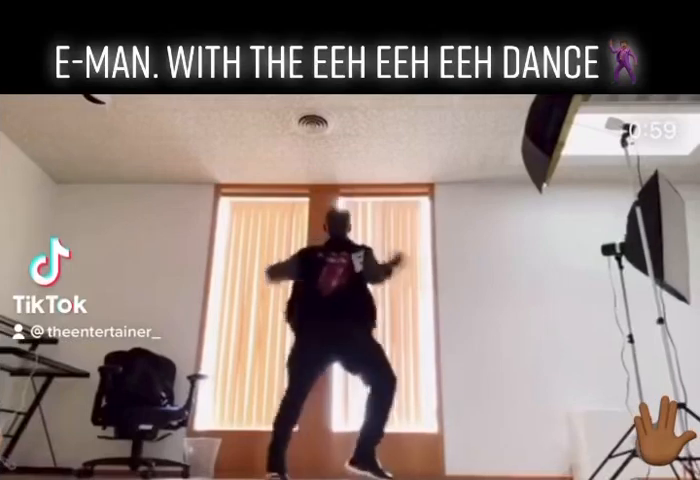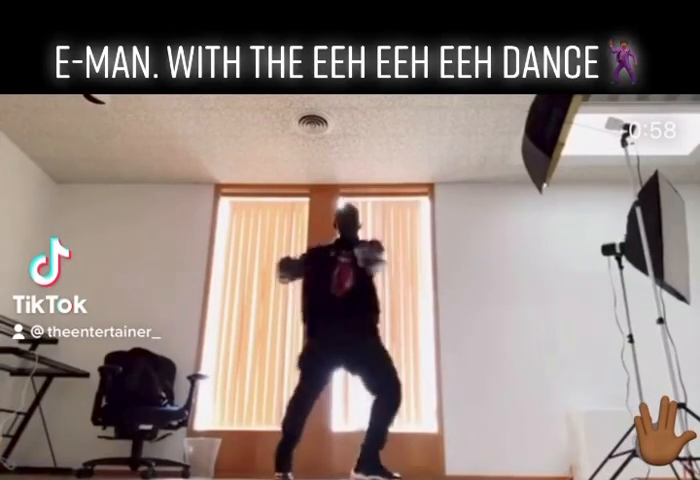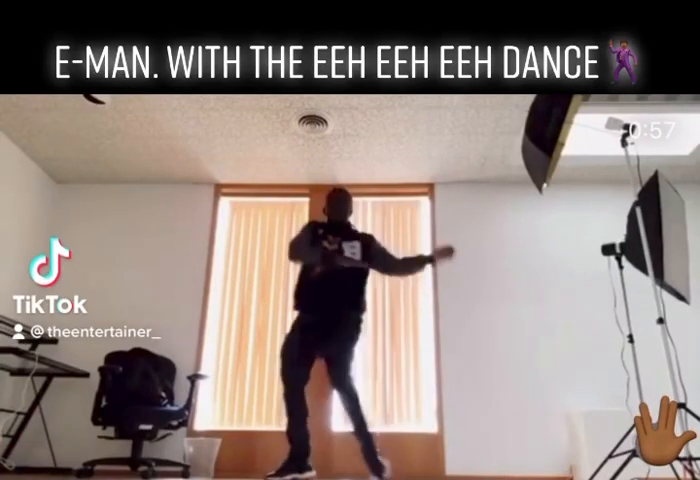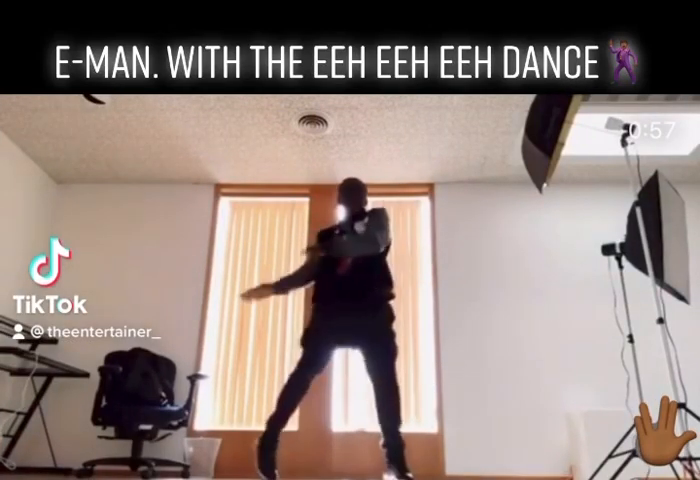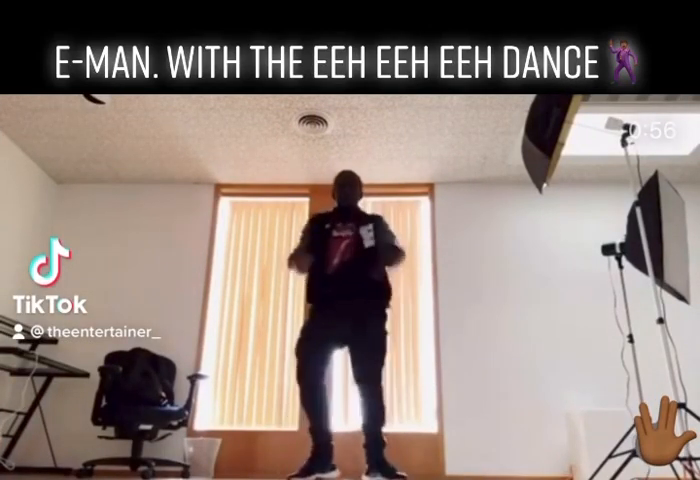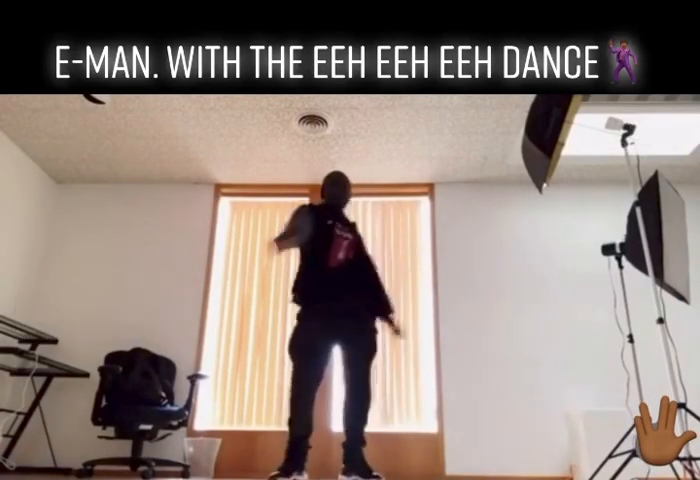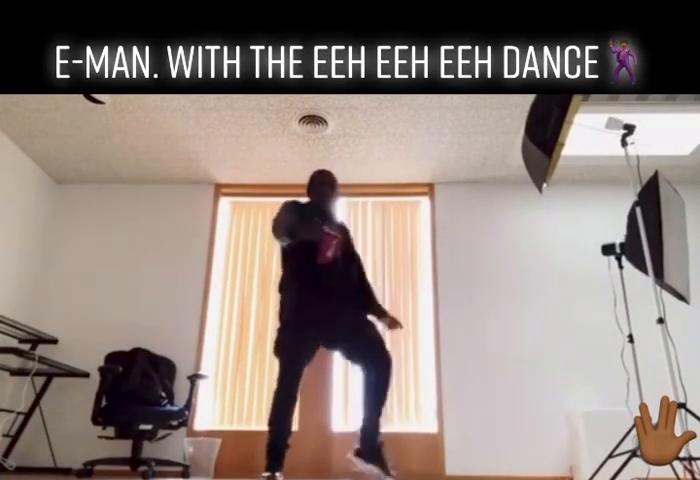
dt=0.7s
person 1, frame 1
left shoulder: (363, 254)
right shoulder: (310, 254)
left elbow: (375, 275)
right elbow: (274, 272)
left wrist: (388, 268)
right wrist: (281, 272)
left hip: (354, 331)
right hip: (314, 331)
left knee: (385, 382)
right knee: (297, 390)
left ankle: (364, 455)
person 1, frame 2
left shoulder: (368, 247)
right shoulder: (318, 255)
left elbow: (375, 261)
right elbow: (288, 272)
left wrist: (370, 256)
right wrist: (288, 266)
left hip: (362, 333)
right hip: (327, 333)
left knee: (389, 389)
right knee: (309, 389)
right ankle: (284, 455)
person 1, frame 3
left shoulder: (364, 242)
right shoulder: (312, 231)
left elbow: (395, 267)
right elbow: (296, 251)
left wrist: (429, 258)
right wrist: (334, 259)
left hip: (343, 319)
right hip: (310, 318)
left knee: (339, 378)
right knee: (292, 379)
left ankle: (370, 454)
person 1, frame 4
left shoulder: (377, 218)
right shoulder: (329, 233)
left elbow: (374, 242)
right elbow: (307, 273)
left wrist: (329, 250)
right wrist: (271, 289)
left hip: (369, 308)
right hip: (331, 309)
left knee: (384, 376)
right knee: (306, 371)
right ankle: (269, 440)
person 1, frame 5
left shoulder: (374, 223)
right shoulder: (317, 224)
left elbow: (393, 253)
right elbow: (301, 256)
left wrist: (390, 257)
right wrist: (301, 260)
left hip: (366, 311)
right hip: (326, 310)
left knee: (368, 380)
right knee: (308, 374)
person 1, frame 6
left shoulder: (352, 230)
right shoulder: (308, 215)
left elbow: (367, 275)
right elbow: (296, 232)
left wrist: (385, 312)
right wrist: (287, 238)
left hip: (354, 312)
right hip: (318, 310)
left knee: (359, 381)
right knee: (305, 378)
person 1, frame 7
left shoulder: (341, 230)
right shoulder: (295, 212)
left elbow: (356, 277)
right elbow: (282, 231)
left wrist: (379, 312)
right wrist: (302, 229)
left hip: (342, 309)
right hip: (303, 309)
left knee: (378, 363)
right knee: (289, 379)
left ankle: (369, 446)
